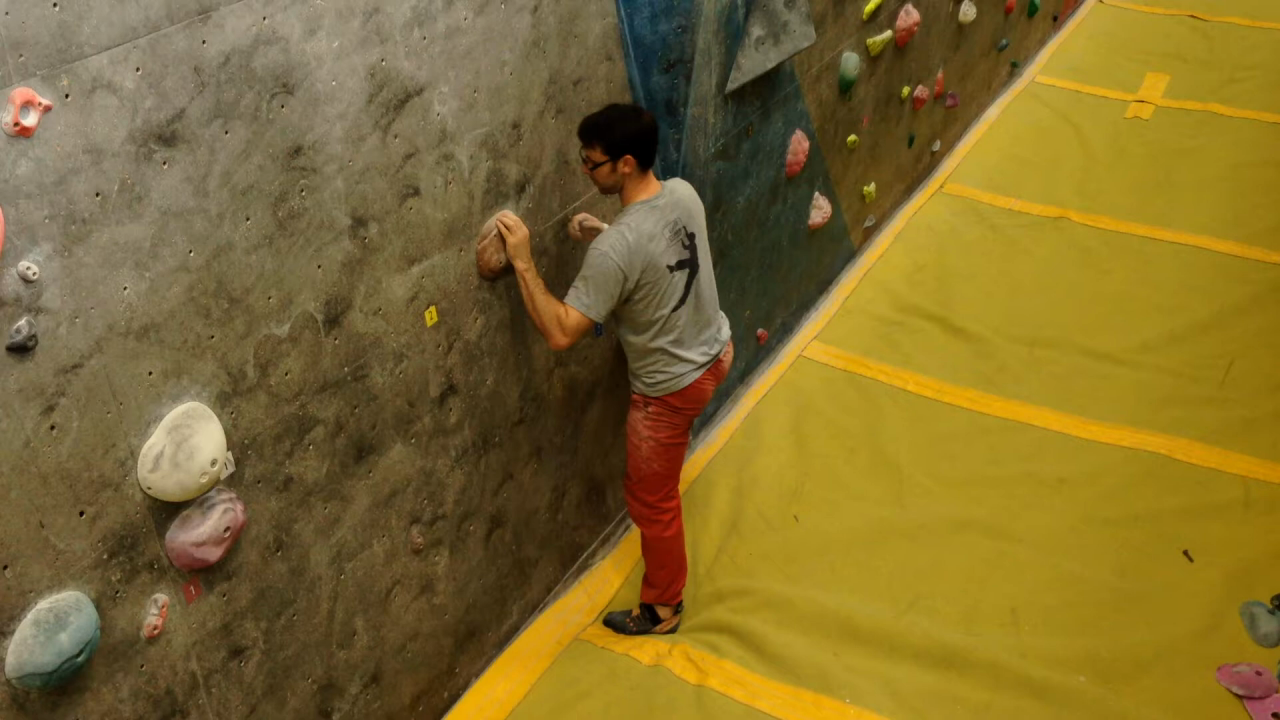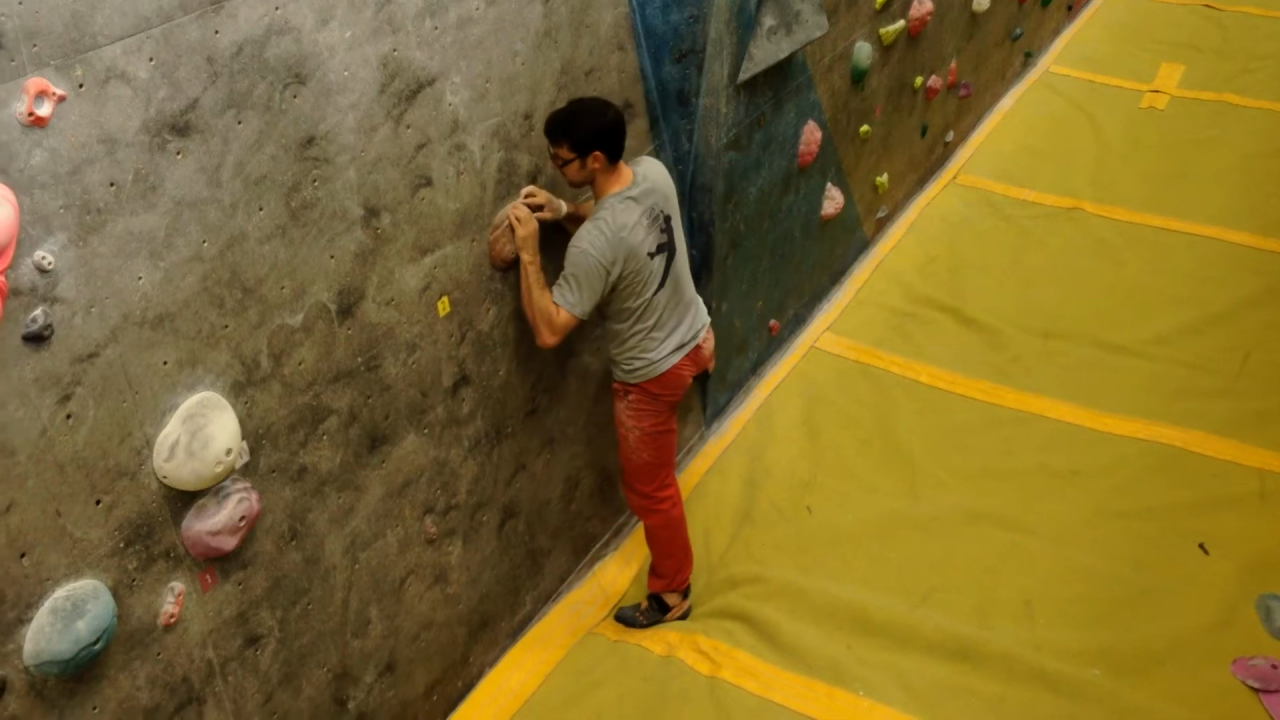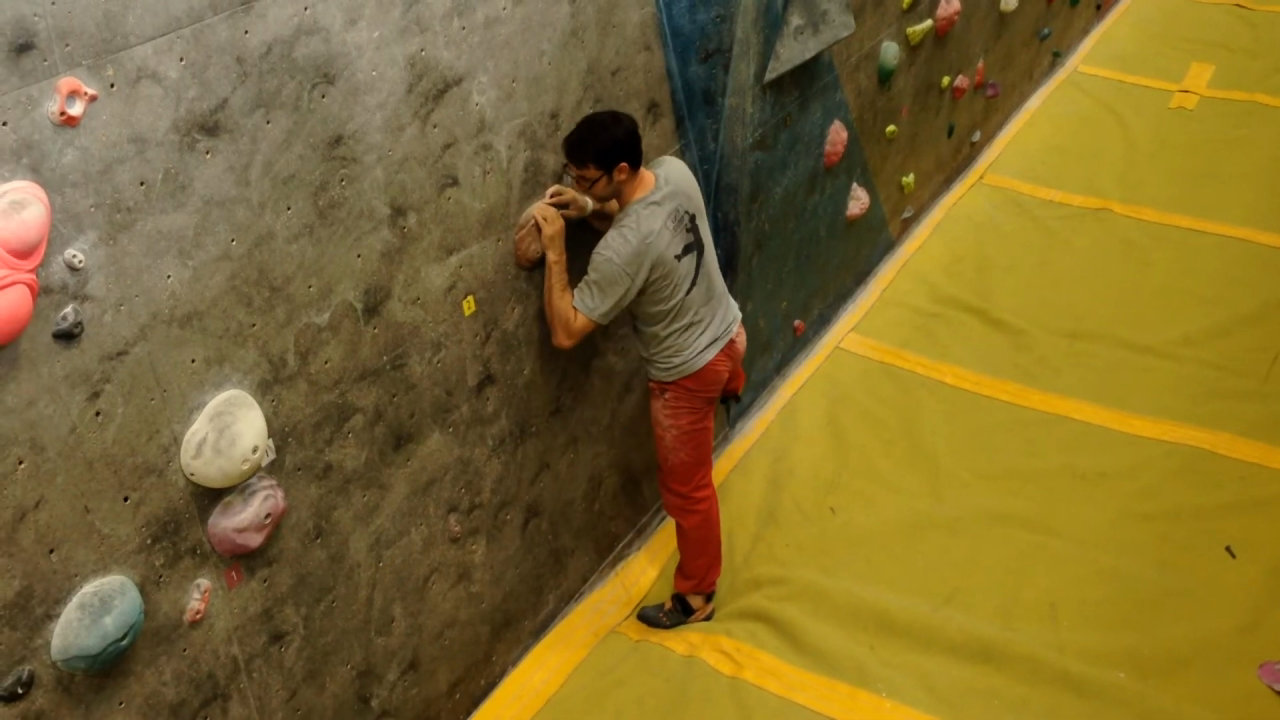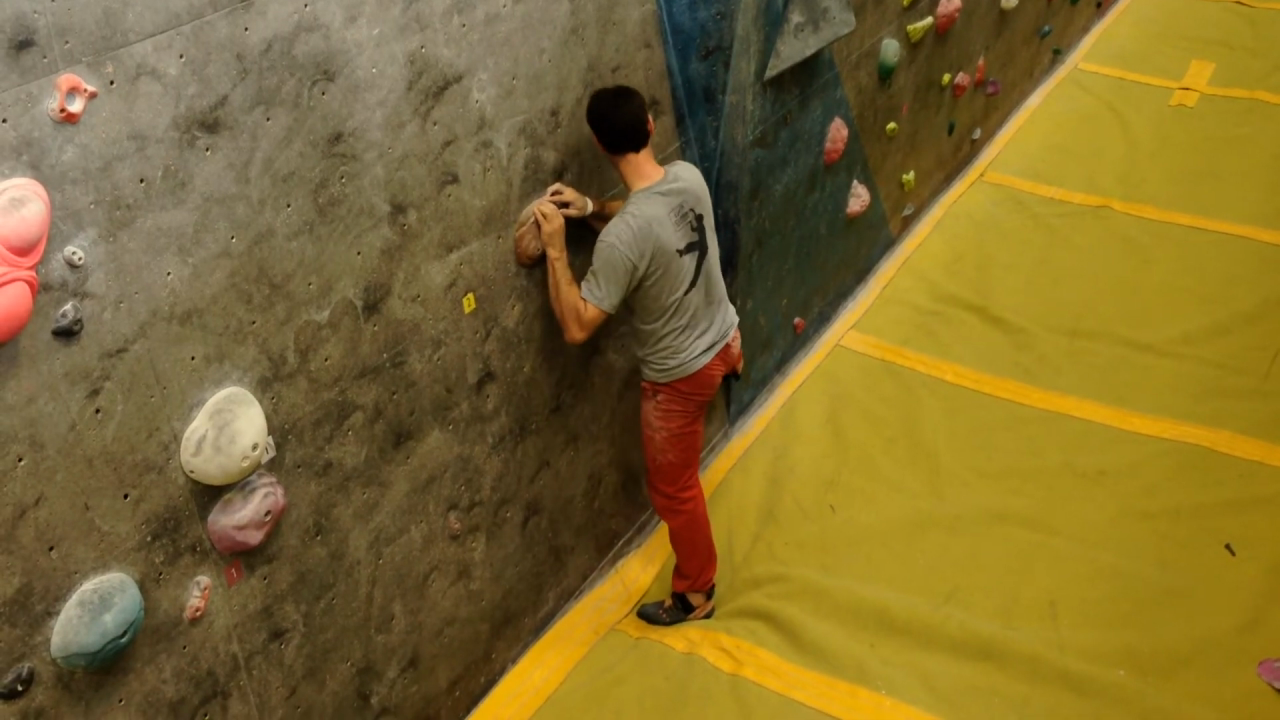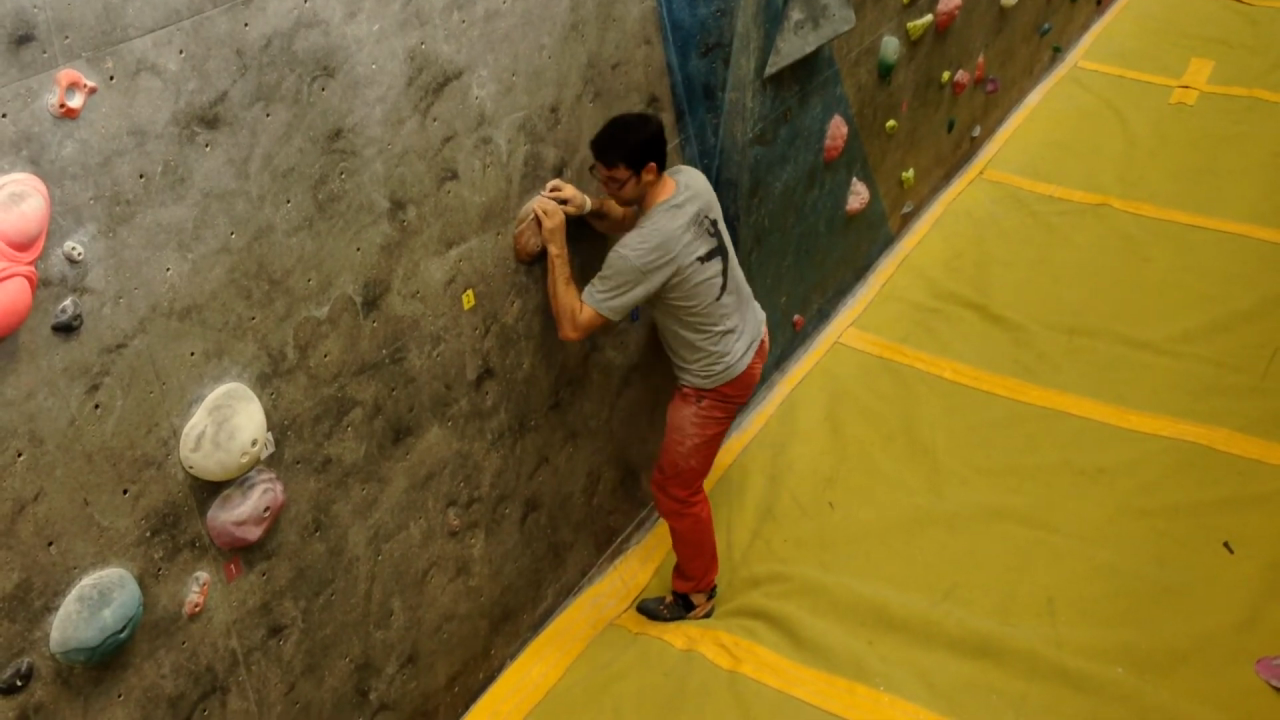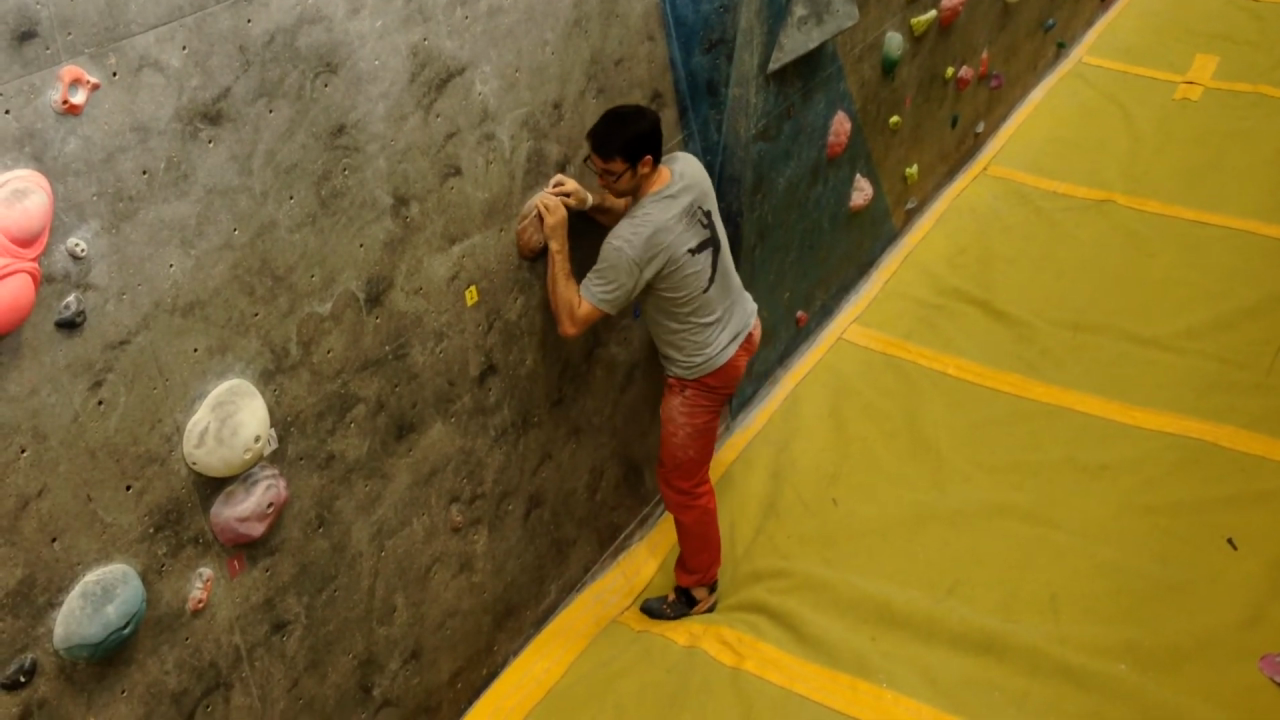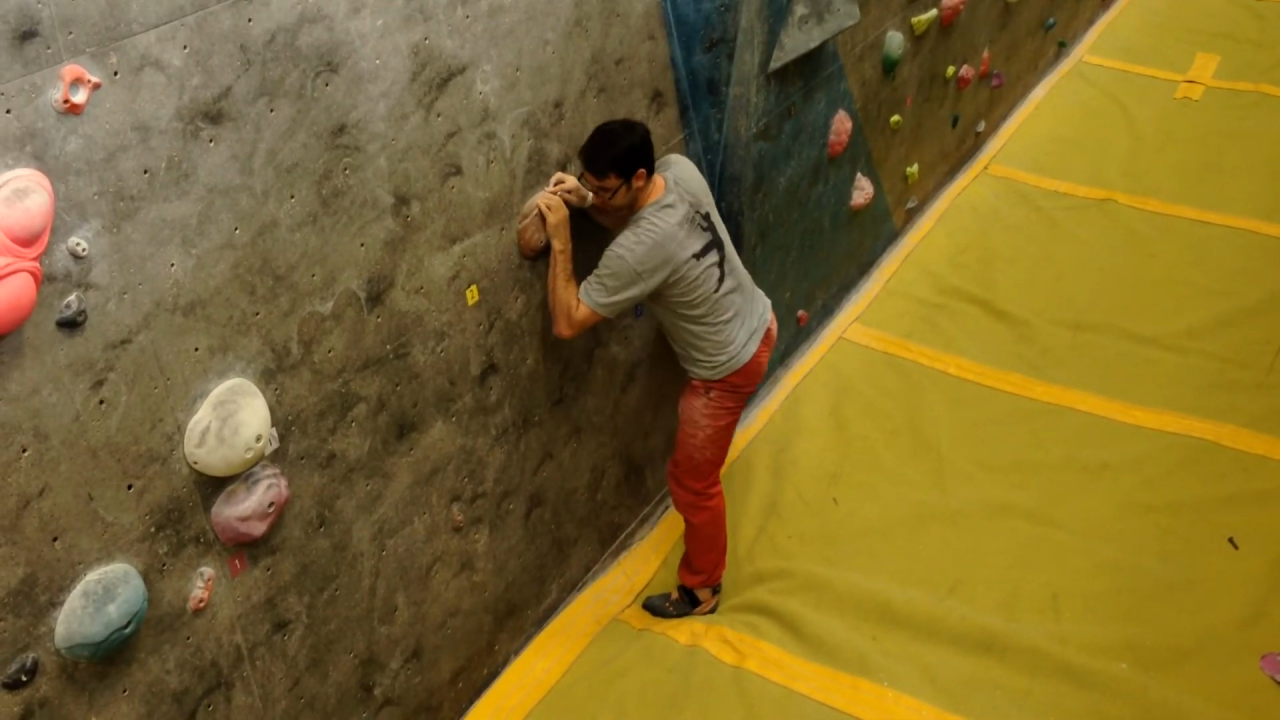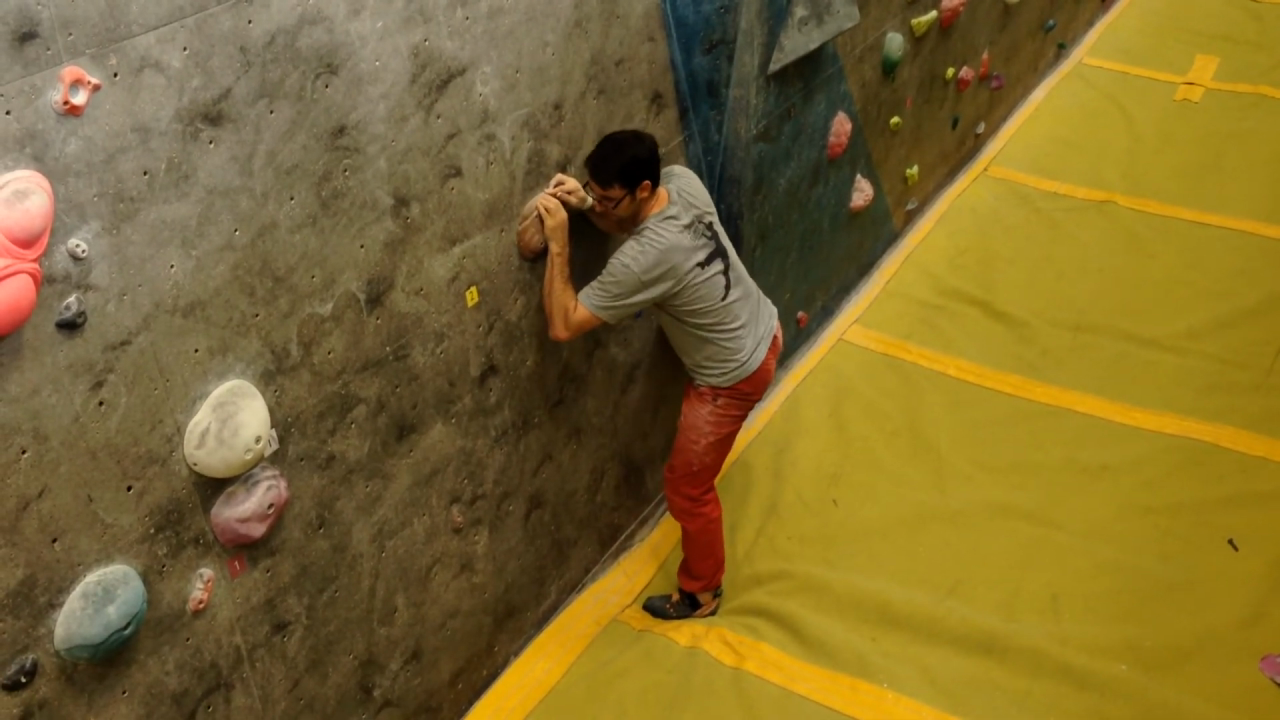
dt=0.7s
person 1, frame 1
left shoulder: (616, 250)
right shoulder: (684, 193)
left elbow: (561, 333)
left wrist: (523, 263)
left hip: (671, 388)
right hip: (715, 351)
left knee: (652, 502)
left ankle: (662, 608)
person 1, frame 2
left shoulder: (594, 245)
right shoulder: (653, 172)
left elbow: (549, 331)
left wrist: (529, 253)
right wrist: (564, 209)
left hip: (651, 376)
right hip: (696, 334)
left knee: (650, 490)
left ankle: (671, 594)
right ankle: (702, 370)
person 1, frame 3
left shoulder: (622, 251)
right shoulder: (675, 170)
left elbow: (565, 332)
left wrist: (555, 251)
right wrist: (590, 207)
left hip: (687, 374)
right hip: (729, 331)
left knee: (686, 490)
left ankle: (695, 597)
right ankle: (732, 390)
person 1, frame 4
left shoulder: (623, 238)
right shoulder: (688, 175)
left elbow: (577, 327)
left wrist: (556, 248)
right wrist: (591, 207)
left hip: (679, 376)
right hip: (723, 336)
left knee: (674, 490)
left ankle: (695, 594)
right ankle: (731, 367)
person 1, frame 5
left shoulder: (641, 253)
right shoulder: (690, 179)
left elbow: (572, 325)
left wrist: (556, 245)
right wrist: (587, 207)
left hip: (718, 379)
right hip: (751, 336)
left knee: (675, 489)
left ankle: (695, 594)
person 1, frame 6
left shoulder: (631, 244)
right shoulder: (688, 167)
left elbow: (571, 321)
left wrist: (557, 241)
right wrist: (591, 202)
left hip: (705, 370)
right hip: (744, 327)
left knee: (682, 483)
left ankle: (698, 589)
person 1, frame 7
left shoulder: (637, 252)
right shoulder: (679, 169)
left elbow: (566, 323)
left wrist: (560, 240)
right wrist: (587, 203)
left hip: (728, 368)
right hip: (759, 323)
left knee: (691, 482)
left ankle: (700, 589)
person 1, frame 8
left shoulder: (642, 260)
right shoulder: (683, 180)
left elbow: (563, 325)
right elbow: (634, 222)
left wrist: (557, 242)
right wrist: (587, 204)
left hip: (734, 376)
right hip: (765, 331)
left knee: (687, 487)
left ankle: (701, 593)
